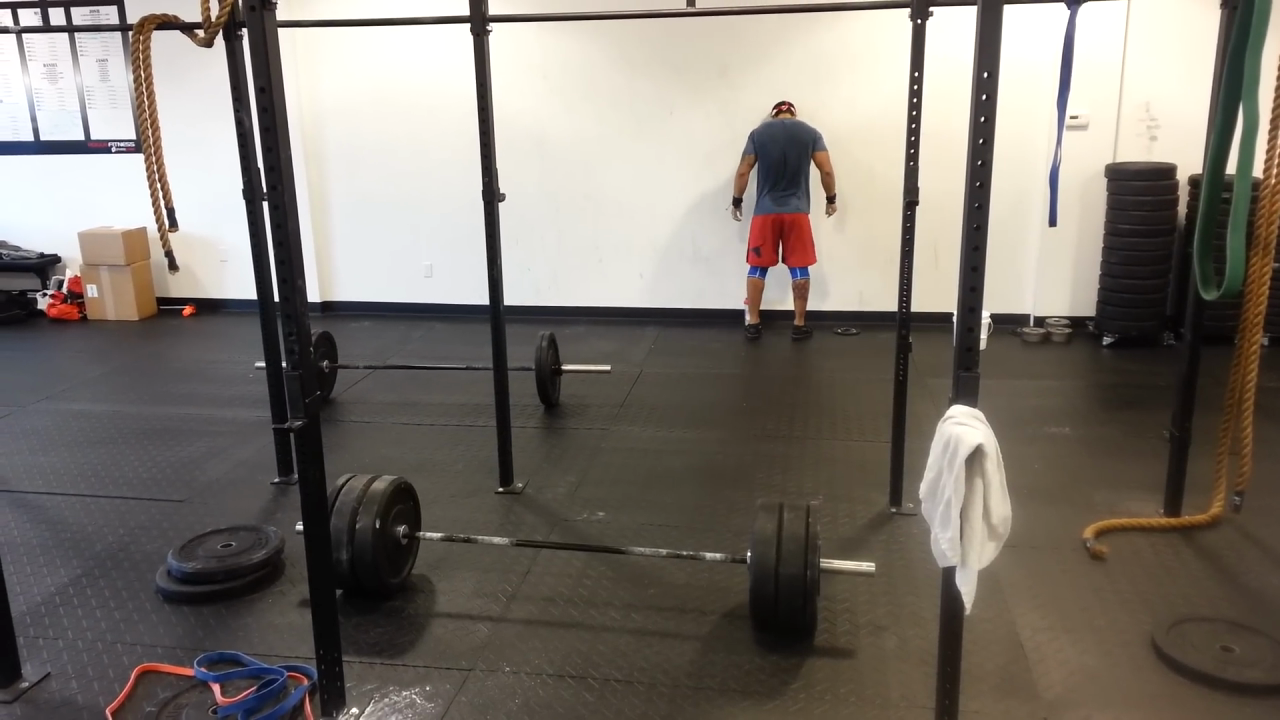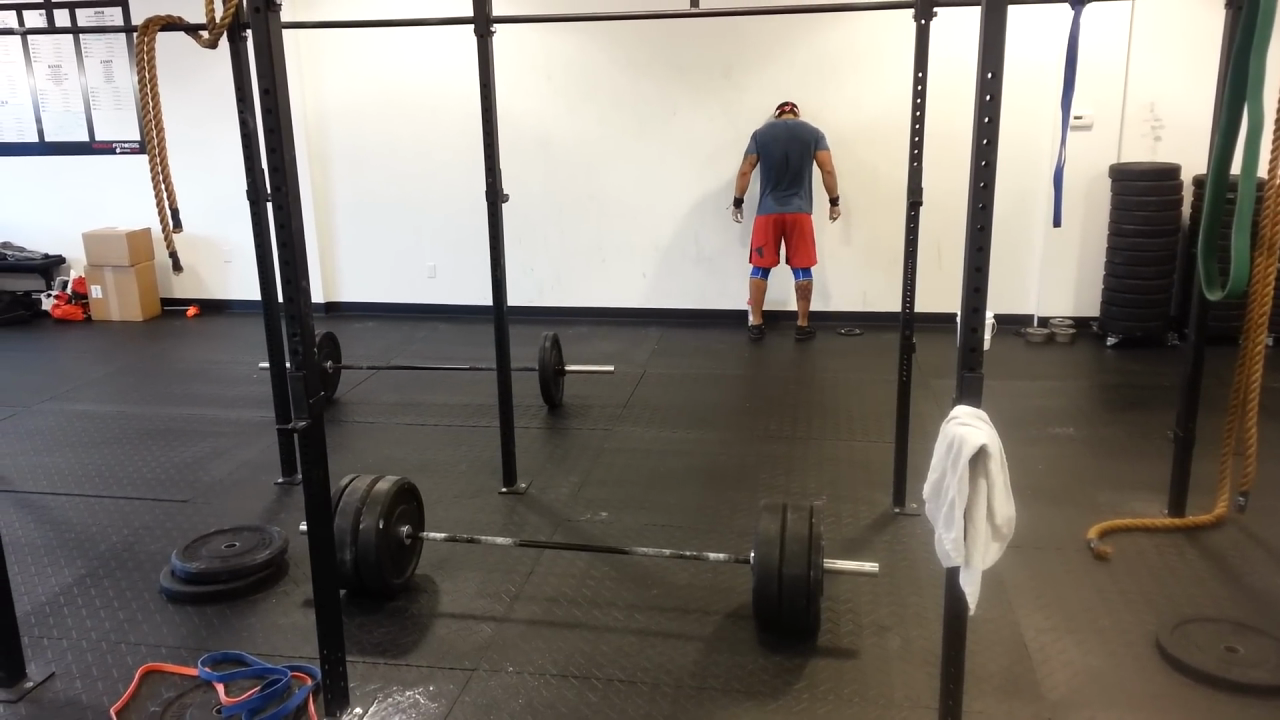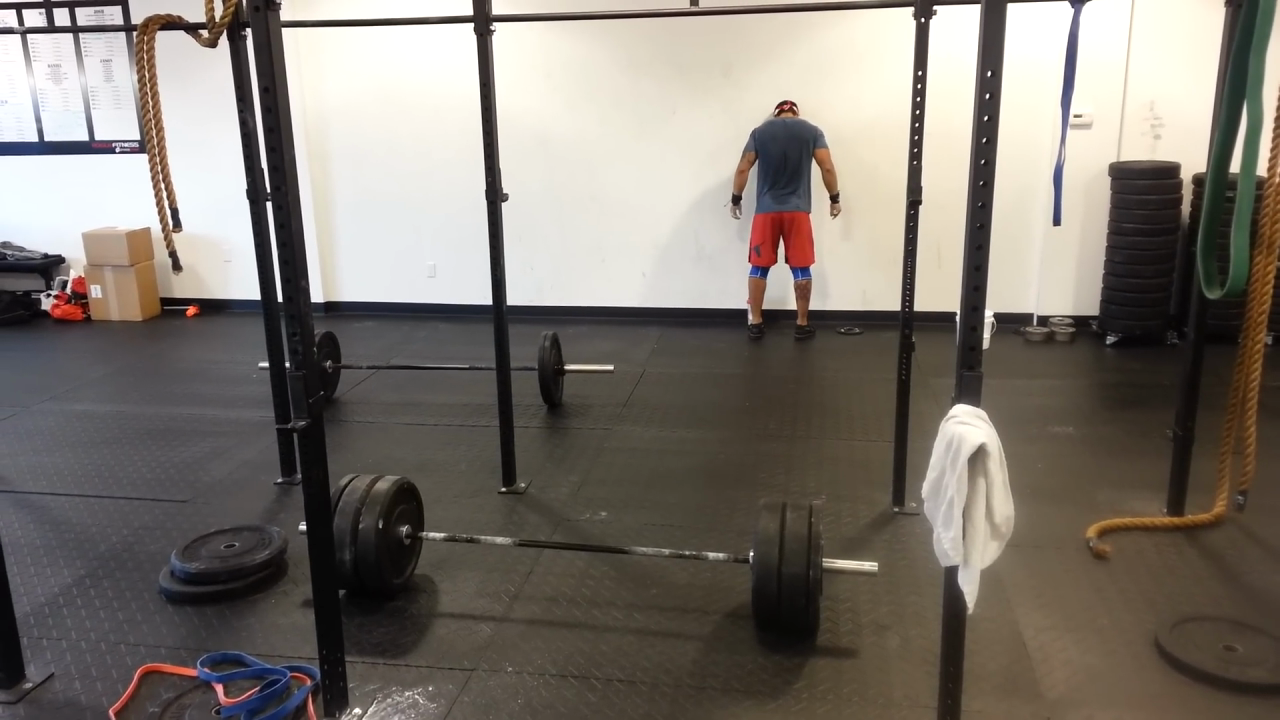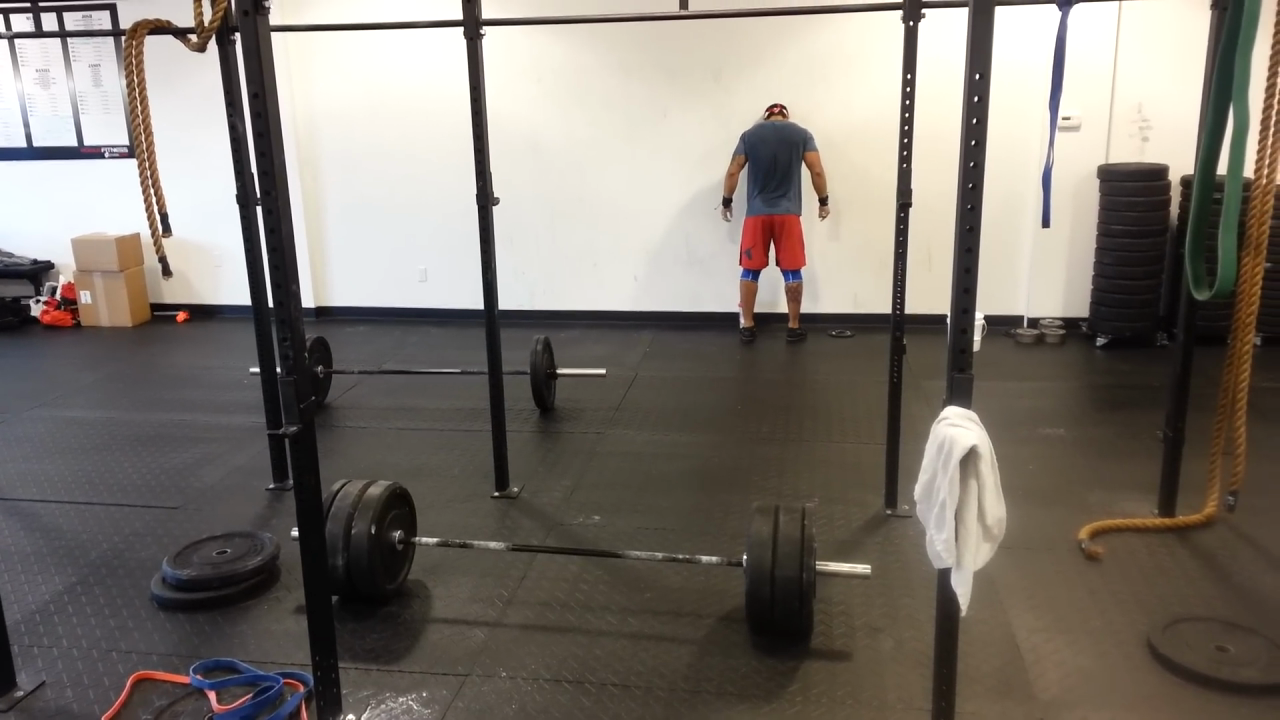
dt=0.3s
person 1, frame 1
left shoulder: (758, 133)
right shoulder: (811, 133)
left elbow: (743, 171)
right elbow: (826, 170)
left wrist: (736, 202)
right wrist: (831, 199)
left hip: (765, 211)
right hip: (797, 211)
left knee: (757, 266)
right knee: (799, 267)
left ankle: (753, 324)
right ankle: (799, 325)
person 1, frame 2
left shoulder: (761, 133)
right shoulder: (813, 133)
left elbow: (745, 171)
right elbow: (827, 170)
left wrist: (737, 203)
right wrist: (834, 202)
left hip: (767, 211)
right hip: (799, 211)
left knee: (760, 267)
right knee: (802, 268)
left ankle: (756, 324)
right ankle: (802, 325)
person 1, frame 3
left shoulder: (759, 132)
right shoulder: (812, 131)
left elbow: (742, 168)
right elbow: (827, 167)
left wrist: (735, 199)
right wrist: (834, 198)
left hip: (766, 210)
right hip: (797, 210)
left knee: (759, 266)
right knee: (801, 267)
left ankle: (755, 323)
right ankle: (802, 324)
person 1, frame 4
left shoulder: (749, 135)
right shoulder: (801, 134)
left elbow: (733, 171)
right elbow: (817, 170)
left wrist: (726, 202)
right wrist: (823, 201)
left hip: (756, 213)
right hip: (788, 213)
left knee: (750, 269)
right knee: (792, 270)
left ankle: (747, 327)
right ankle: (794, 327)
